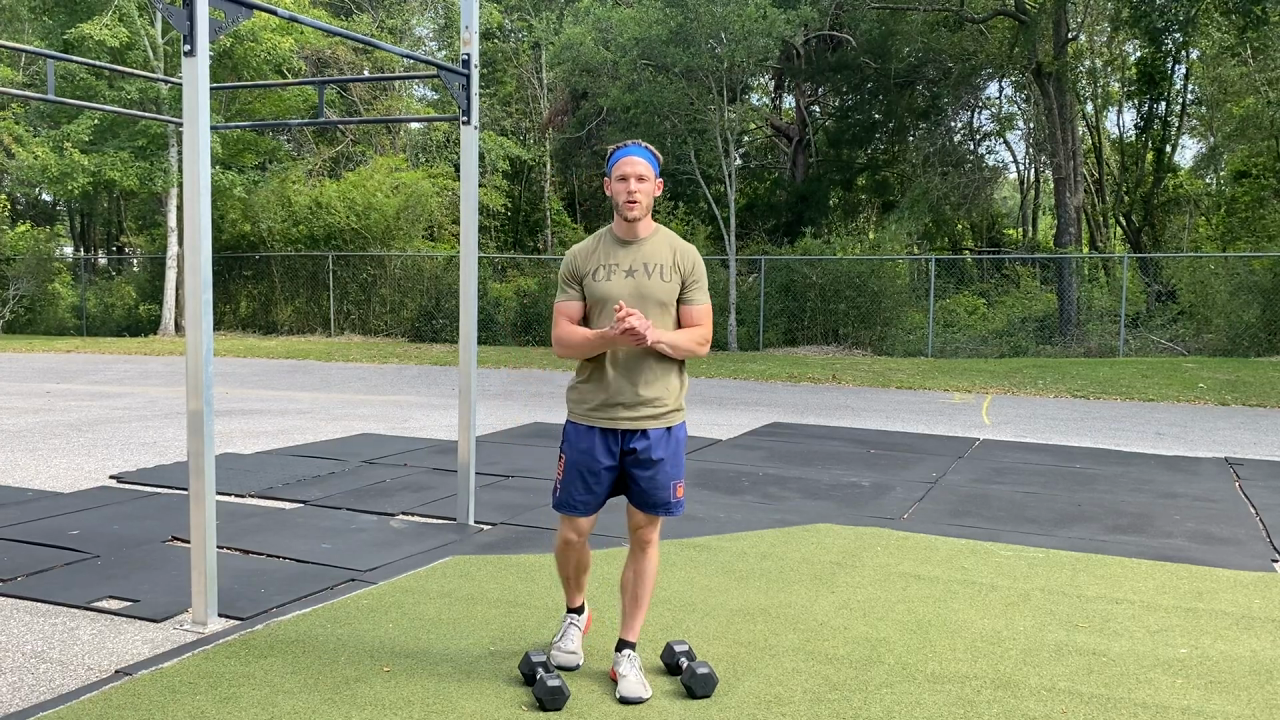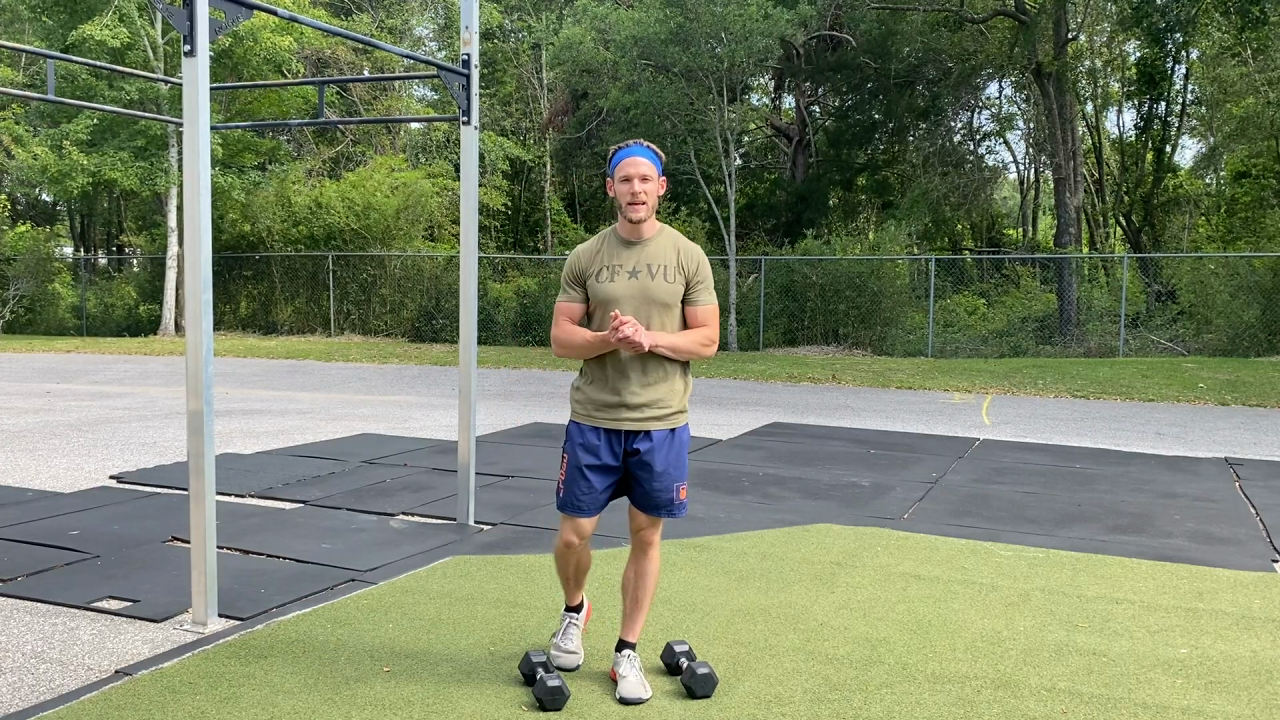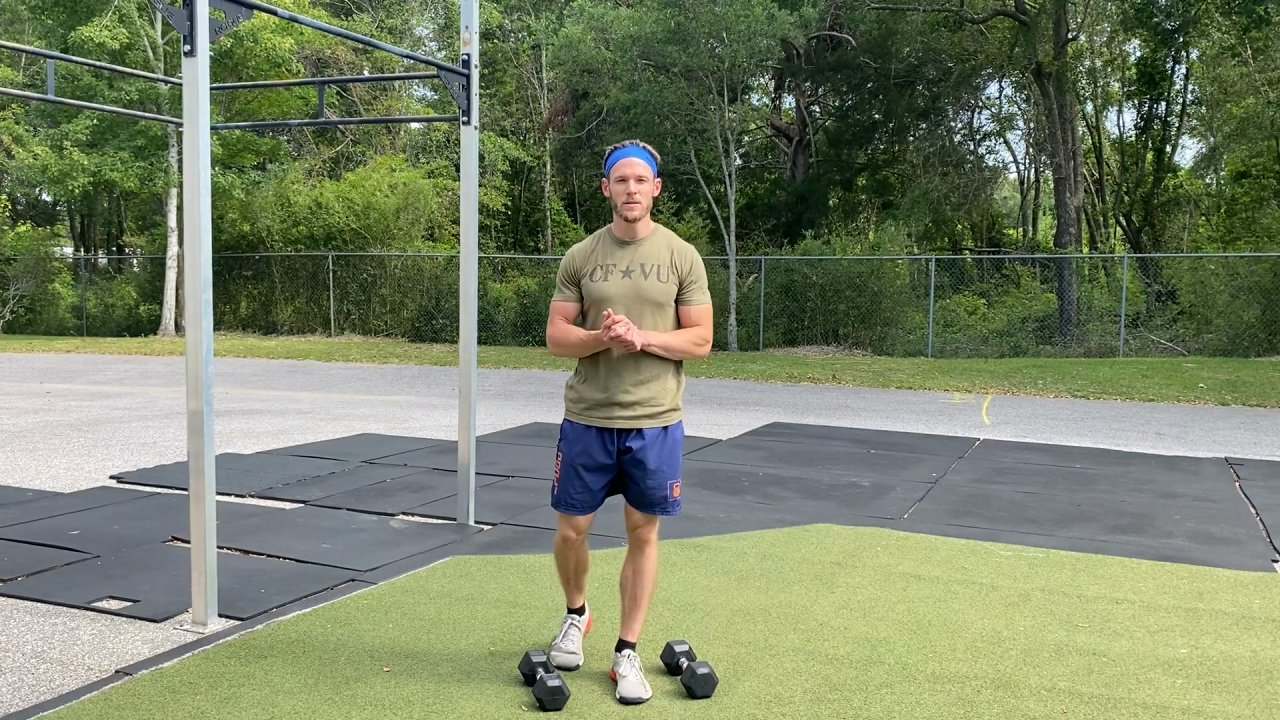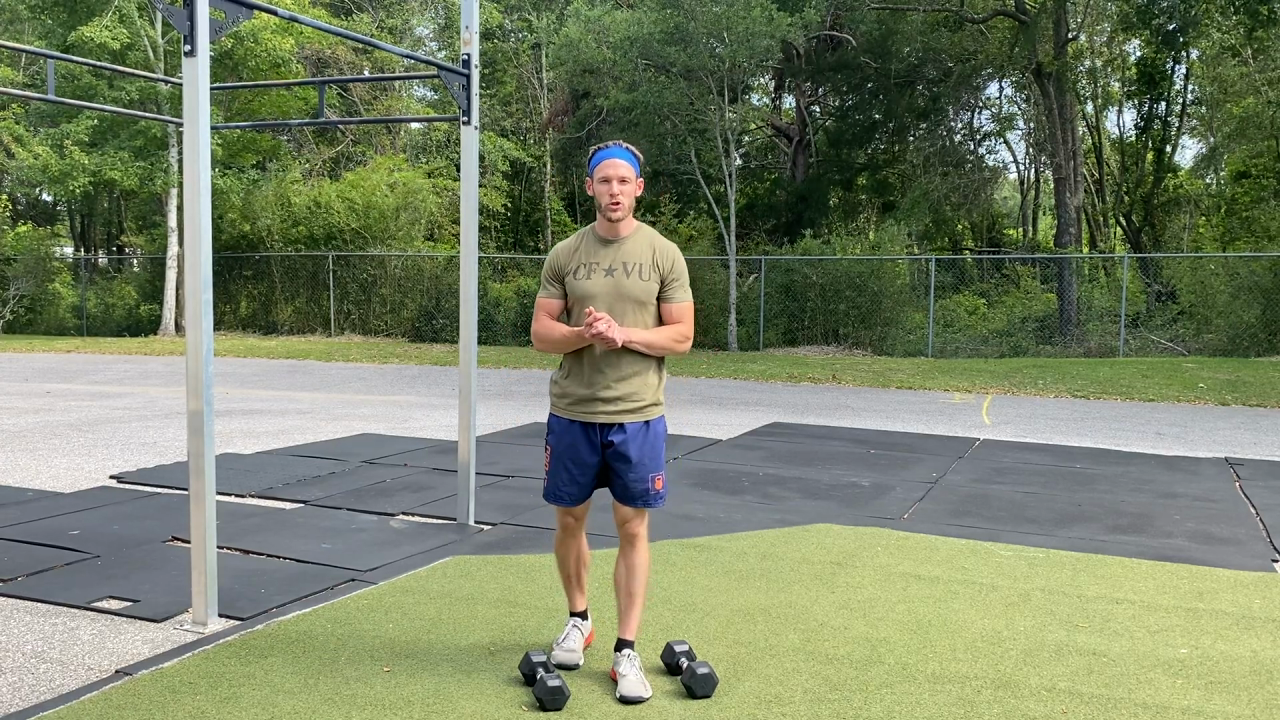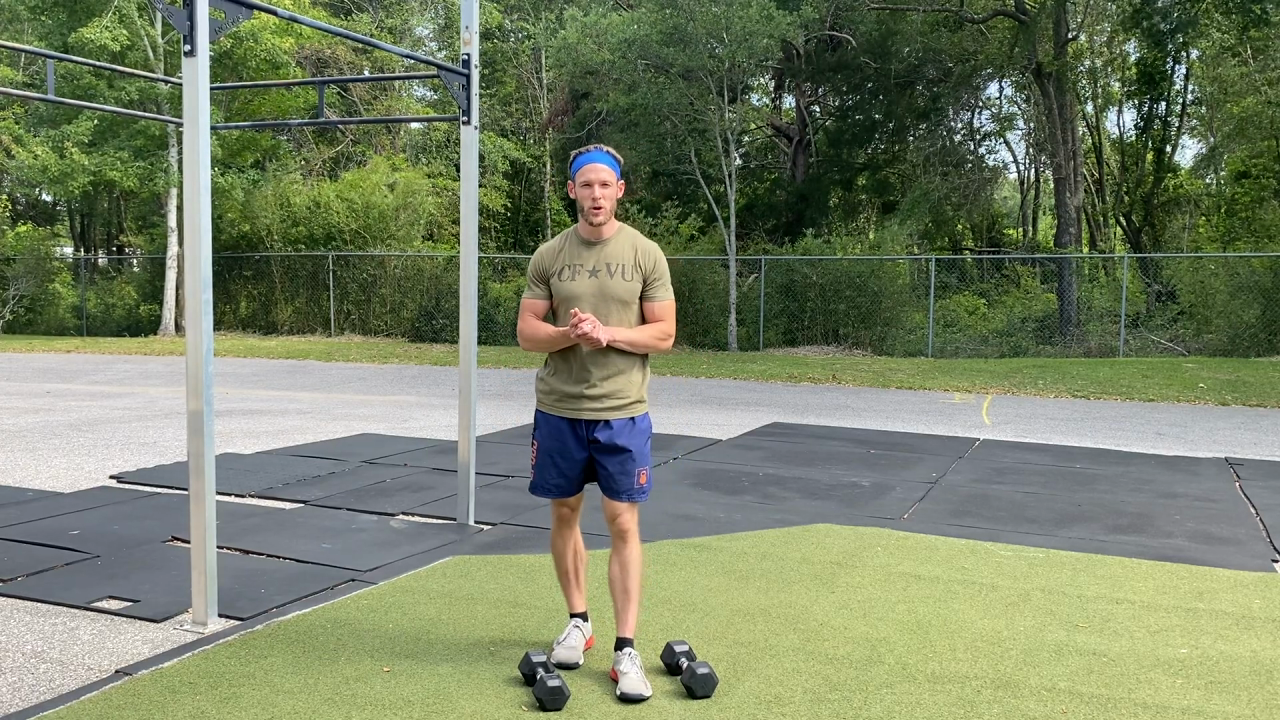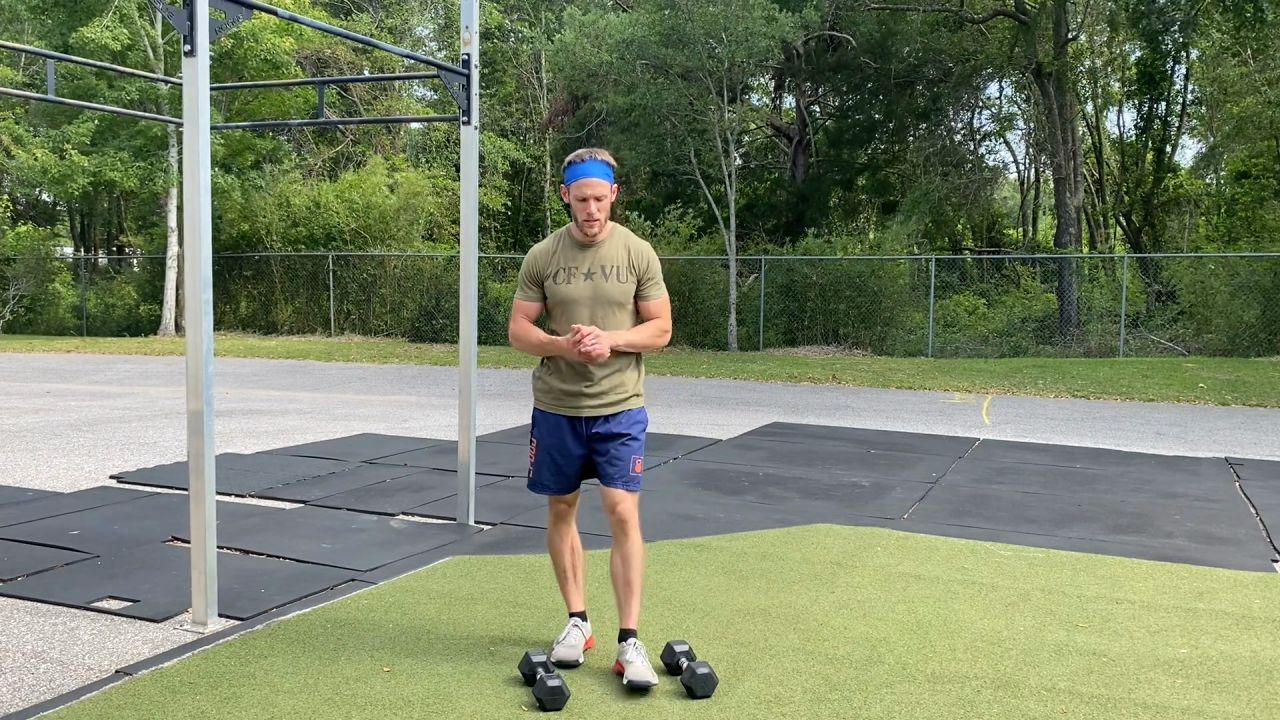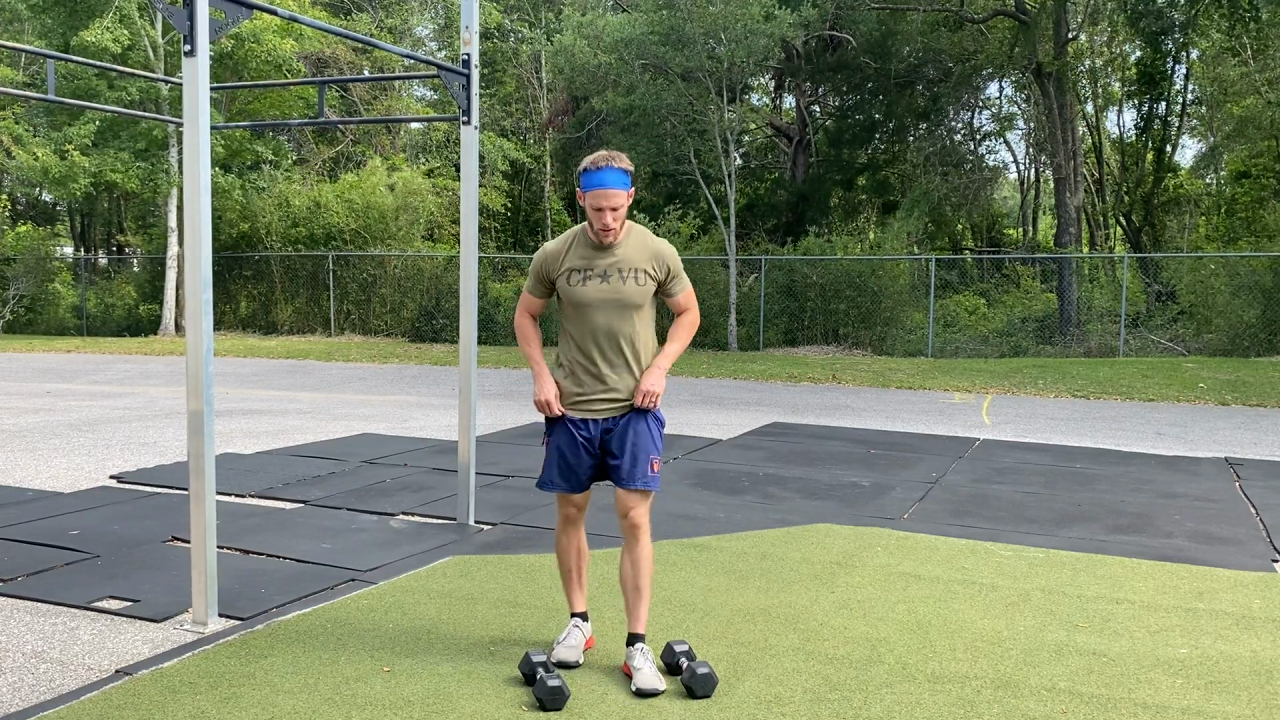
dt=0.4s
person 1, frame 1
left shoulder: (682, 255)
right shoulder: (580, 256)
left elbow: (700, 339)
right elbow: (561, 338)
left wrist: (650, 335)
right wrist: (610, 336)
left hip: (658, 421)
right hip: (591, 419)
left knee: (644, 535)
right knee: (573, 532)
left ankle: (627, 653)
right ankle: (575, 613)
person 1, frame 2
left shoulder: (688, 256)
right shoulder: (584, 257)
left elbow: (707, 340)
right elbow: (561, 339)
left wrist: (649, 339)
right wrist: (609, 339)
left hip: (661, 423)
right hip: (593, 420)
left knee: (645, 537)
right knee: (573, 534)
left ankle: (627, 653)
right ankle: (574, 609)
person 1, frame 3
left shoulder: (682, 256)
right shoulder: (579, 257)
left elbow: (701, 341)
right elbow: (556, 338)
left wrist: (642, 338)
right wrist: (602, 338)
left hip: (655, 421)
right hip: (587, 419)
left knee: (642, 535)
right knee: (572, 530)
left ankle: (627, 652)
right ankle: (576, 614)
person 1, frame 4
left shoulder: (663, 254)
right shoulder: (564, 254)
left elbow: (682, 337)
right elbow: (541, 333)
left wrist: (623, 335)
right wrist: (584, 334)
left hip: (638, 415)
right hip: (572, 412)
left knee: (632, 529)
right knee: (570, 520)
left ankle: (626, 650)
right ankle: (579, 619)
person 1, frame 5
left shoulder: (645, 253)
right shoulder: (548, 255)
left elbow: (664, 334)
right elbow: (527, 332)
left wrist: (607, 333)
right wrist: (569, 333)
left hip: (623, 411)
right hip: (559, 409)
left knee: (623, 524)
right knee: (565, 514)
left ankle: (626, 650)
right ankle: (578, 621)
person 1, frame 6
left shoulder: (637, 252)
right shoulder: (542, 256)
left elbow: (660, 327)
right elbow: (519, 328)
left wrist: (608, 339)
right wrist: (560, 343)
left hip: (619, 407)
right hip: (557, 407)
left knee: (623, 514)
right knee: (562, 511)
left ankle: (630, 641)
right ankle: (578, 621)
person 1, frame 7
left shoulder: (658, 252)
right shoulder: (554, 254)
left elbow: (688, 313)
right elbow: (526, 315)
left wrist: (658, 368)
right wrist: (541, 374)
left hip: (634, 409)
right hip: (571, 408)
left knee: (634, 520)
right knee: (570, 516)
left ankle: (638, 645)
right ankle: (579, 622)
